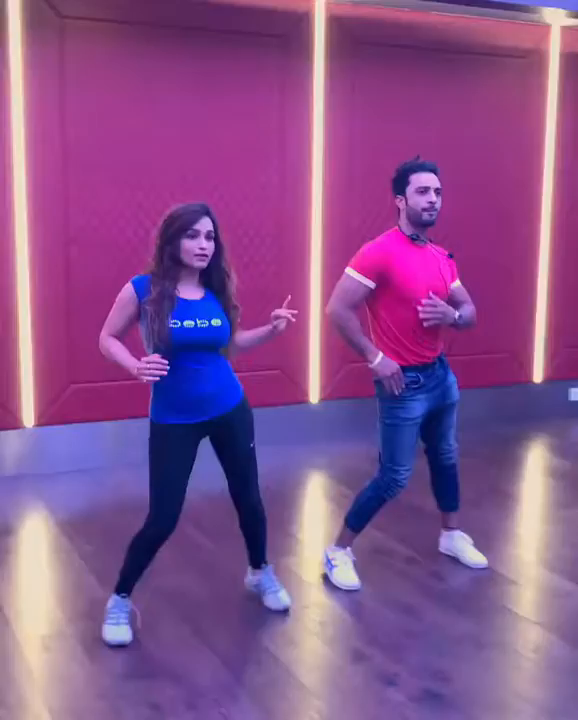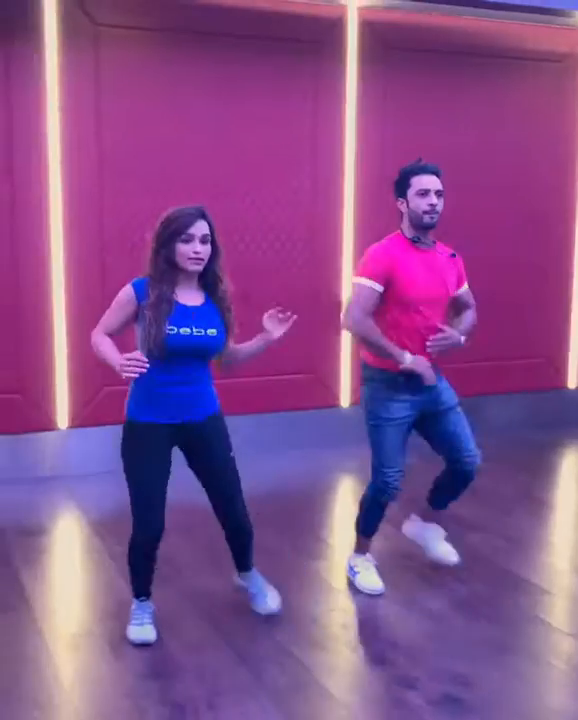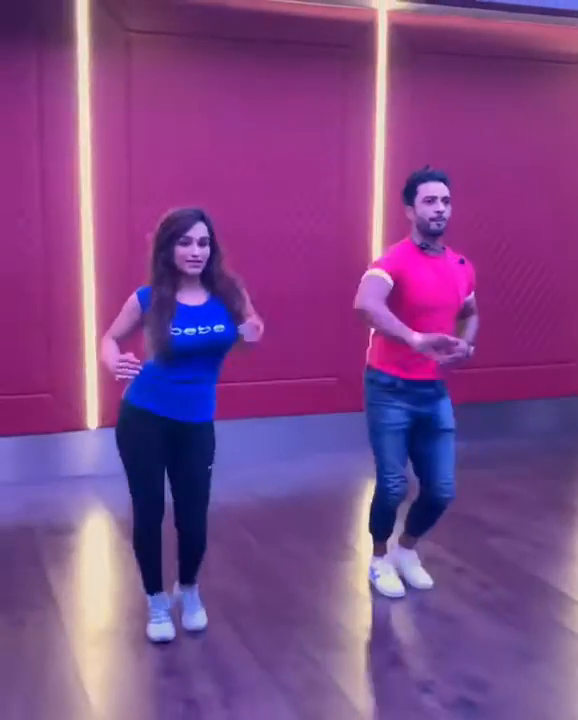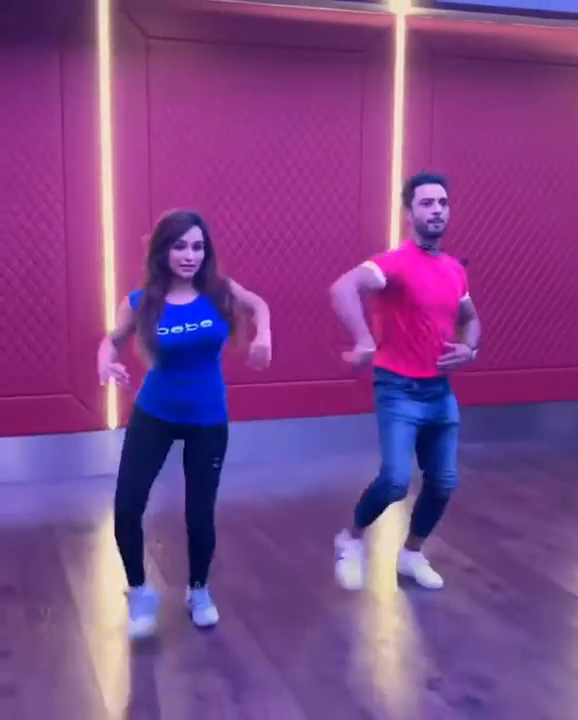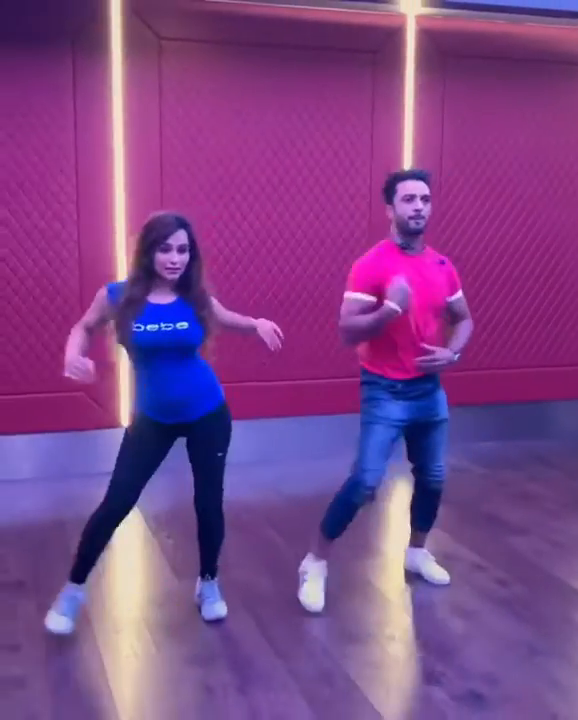
dt=0.2s
person 1, frame 1
left shoulder: (218, 293)
right shoulder: (142, 290)
right elbow: (108, 338)
left wrist: (271, 327)
right wrist: (133, 364)
left hip: (230, 410)
right hip: (173, 420)
left knee: (248, 499)
right knee: (162, 520)
left ankle: (261, 574)
right ankle: (119, 602)
person 1, frame 2
left shoulder: (217, 299)
right shoulder: (141, 293)
left elbow: (228, 356)
right elbow: (99, 334)
left wrist: (268, 339)
right wrist: (118, 361)
left hip: (204, 420)
right hip: (148, 425)
left knee: (234, 512)
right knee: (149, 524)
left ankle: (248, 576)
right ankle: (141, 604)
person 1, frame 3
left shoulder: (227, 291)
right shoulder: (147, 299)
left elbow: (248, 321)
right elbow: (110, 338)
left wrist: (252, 331)
right wrist: (115, 361)
left hip: (196, 420)
right hip: (143, 415)
left knee: (192, 519)
right knee: (148, 513)
left ankle: (188, 591)
right ankle: (155, 601)
person 1, frame 4
left shoulder: (219, 291)
right shoulder: (141, 301)
left elbow: (258, 302)
right elbow: (112, 340)
left wrist: (262, 335)
right wrist: (106, 364)
left hip: (207, 421)
right hip: (153, 416)
left knee: (200, 513)
right knee: (127, 506)
left ankle: (198, 591)
right ankle: (140, 592)
person 1, frame 5
left shoulder: (197, 298)
right shoulder: (118, 296)
left elbow: (232, 322)
right elbow: (83, 328)
left wrist: (258, 325)
right wrist: (73, 357)
left hip: (208, 415)
right hip: (152, 419)
left knee: (209, 504)
right knee: (114, 505)
left ankle: (208, 585)
right ankle: (73, 590)
person 2, frame 1
left shoulder: (443, 258)
right shoulder: (379, 253)
left elbow: (469, 312)
right elbow: (338, 309)
left wrist: (453, 314)
right wrist: (375, 358)
left hip: (439, 374)
right hip: (400, 381)
left knee: (445, 458)
right knee: (393, 478)
left ankle: (451, 536)
right ankle: (338, 552)
person 2, frame 2
left shoulder: (451, 260)
right shoulder: (381, 257)
left elbow: (468, 309)
right elbow: (354, 321)
left wrist: (458, 336)
right wrist: (405, 358)
left hip: (433, 381)
right hip: (390, 385)
left knee: (467, 462)
right knee: (387, 480)
left ankle: (426, 523)
right ankle: (360, 558)
person 2, frame 3
left shoulder: (461, 267)
right shoulder: (395, 261)
left elbow: (470, 315)
right elbow: (366, 302)
left wrist: (466, 343)
right wrist: (412, 337)
left hip: (435, 393)
right hip: (390, 391)
left knee: (441, 490)
right knee: (392, 487)
left ankle: (404, 550)
right ankle: (381, 558)
person 2, frame 4
left shoulder: (455, 270)
right shoulder: (395, 263)
left elbow: (470, 320)
right elbow: (342, 290)
left wrist: (469, 349)
right wrist: (364, 340)
left hip: (441, 391)
right hip: (399, 390)
left knee: (442, 483)
right knee: (396, 479)
left ankle: (411, 553)
right ankle: (351, 538)
person 2, frame 5
left shoulder: (443, 267)
right shoulder: (370, 266)
left elbow: (463, 319)
right elbow: (348, 331)
left wrist: (452, 352)
right wrist: (390, 310)
left hip: (429, 389)
right hip: (384, 391)
left knee: (432, 478)
right knee: (365, 483)
left ankle: (417, 552)
right ankle: (315, 563)
